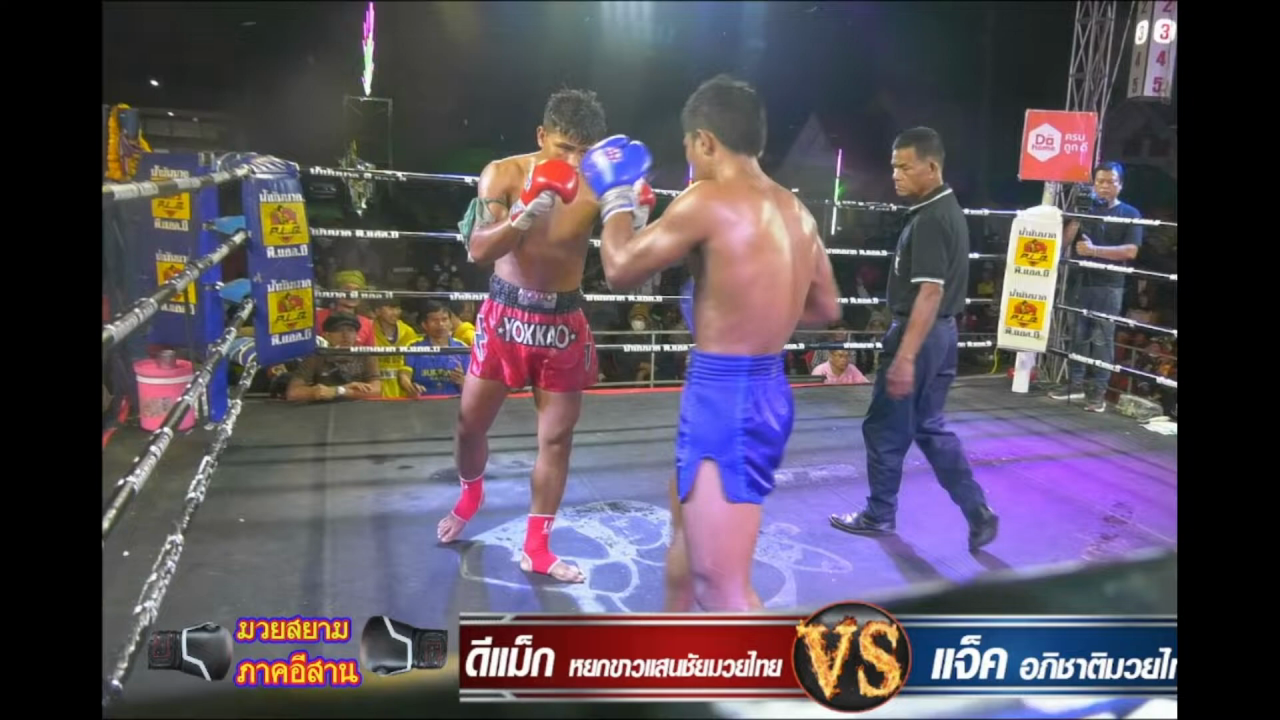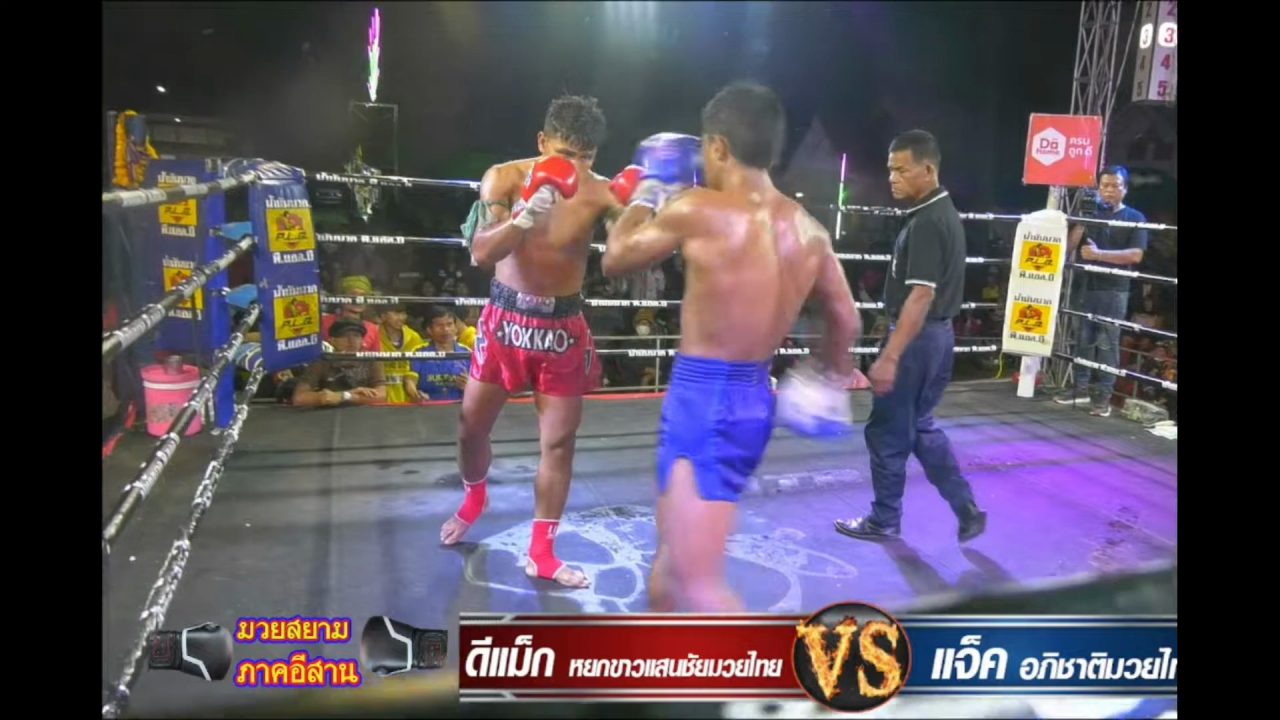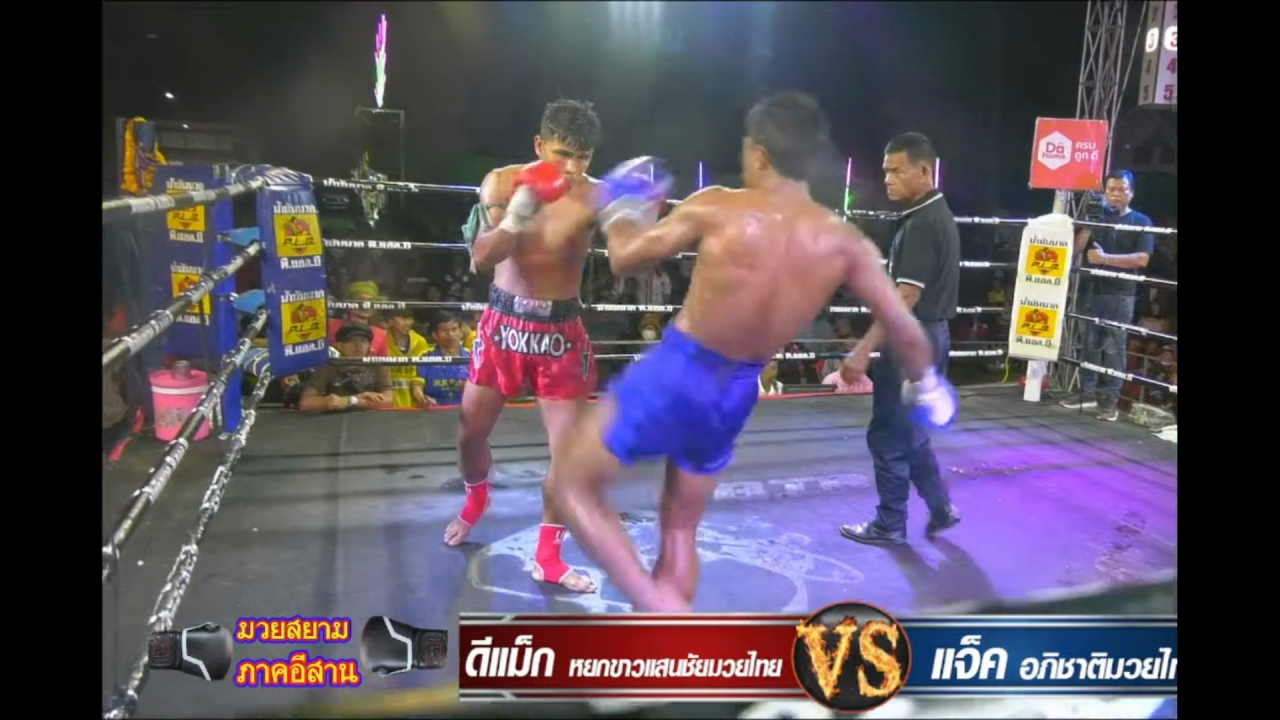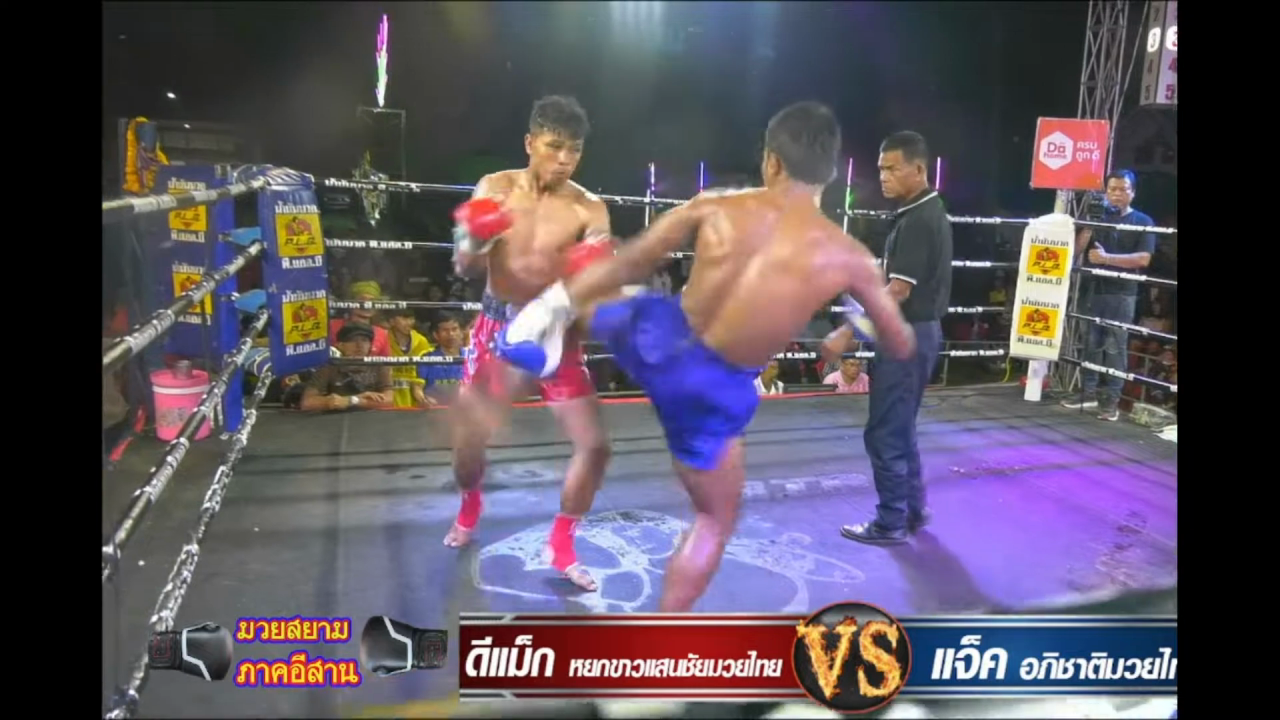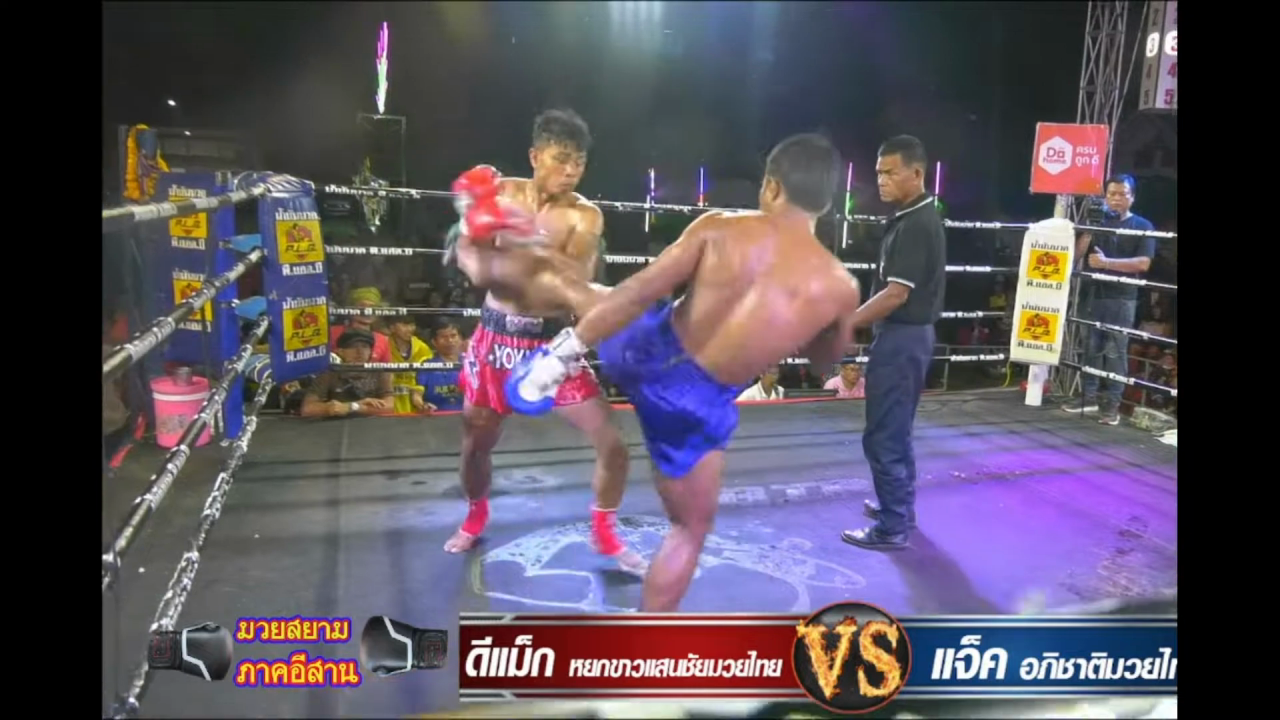
dt=0.1s
person 1, frame 1
left shoulder: (705, 206)
right shoulder: (797, 213)
left elbow: (620, 271)
right elbow: (821, 310)
left wrist: (614, 204)
left hip: (725, 401)
right hip: (764, 391)
left knee: (721, 590)
right knee: (686, 527)
person 1, frame 2
left shoulder: (697, 211)
right shoulder: (807, 228)
left elbow: (616, 260)
right elbow: (846, 321)
left wrist: (647, 195)
right wrist: (828, 381)
left hip: (703, 401)
right hip: (749, 396)
left knee: (690, 583)
right knee: (682, 546)
person 1, frame 3
left shoulder: (718, 209)
right shoulder: (844, 242)
left elbow: (626, 257)
right elbow: (900, 326)
left wrist: (618, 219)
right wrist: (925, 380)
left hip: (673, 375)
right hip: (730, 395)
left knee: (571, 491)
right knee: (679, 529)
left ankle: (656, 606)
person 1, frame 4
left shoulder: (715, 208)
right shoulder: (847, 257)
left elbow: (624, 262)
right elbow: (899, 345)
left wrist: (549, 305)
right wrist: (864, 314)
left hip: (660, 342)
right hip: (717, 396)
left knee: (596, 303)
right knee: (716, 522)
person 1, frame 5
left shoulder: (721, 229)
right shoulder: (841, 286)
left elbow: (639, 290)
right elbow: (829, 356)
left wrist: (559, 354)
left hip: (651, 354)
right hip: (699, 408)
right knee: (688, 532)
person 2, frame 1
left shoulder: (596, 188)
right shoulder: (502, 174)
right elbow: (478, 251)
right wrist: (527, 214)
left hip: (561, 324)
right hip: (504, 315)
left knee: (555, 438)
right knee: (470, 422)
left ankle: (536, 547)
right ankle: (470, 496)
person 2, frame 2
left shoulder: (599, 192)
right shoulder: (503, 178)
right elbow: (481, 253)
right wrist: (528, 214)
left hip: (561, 328)
right hip: (505, 319)
left knee: (558, 443)
right knee: (471, 424)
left ankle: (542, 552)
right ankle: (473, 499)
person 2, frame 3
left shoulder: (596, 199)
right shoulder: (501, 183)
right elbow: (482, 259)
right wrist: (518, 216)
left hip: (558, 334)
right hip: (504, 323)
left knee: (567, 448)
right knee: (471, 429)
left ankle: (548, 557)
right ankle: (476, 500)
person 2, frame 4
left shoulder: (589, 209)
right shoulder: (495, 188)
right elbow: (464, 268)
right wrist: (474, 243)
right hip: (497, 330)
left knee: (594, 444)
right knee: (468, 434)
left ankle: (562, 546)
right ankle: (470, 510)
person 2, frame 5
left shoulder: (586, 217)
right shoulder: (506, 192)
left elbow: (573, 286)
right elbow: (475, 266)
right wrist: (474, 237)
left hip: (551, 345)
right hip: (495, 340)
left knee: (612, 442)
right knee: (475, 444)
left ankle: (605, 531)
right ankle: (476, 519)
person 3, frame 1
left shoulder: (929, 220)
right shoulder: (948, 210)
left elbow: (929, 295)
left wrist: (903, 359)
left hip: (922, 336)
right hip: (943, 333)
left knee: (886, 430)
right knee: (931, 428)
left ankle: (879, 515)
right ankle: (978, 514)
person 3, frame 2
left shoulder: (925, 223)
right shoulder: (944, 213)
left elbow: (921, 295)
left wrist: (889, 357)
left hip: (917, 338)
right hip: (938, 334)
left knee: (887, 433)
right knee: (920, 427)
left ankle: (884, 519)
right ankle: (967, 508)
person 3, frame 3
left shoulder: (922, 224)
right shoulder: (934, 216)
left elbow: (908, 297)
left wrist: (864, 348)
right hip: (928, 335)
left knee: (889, 434)
right knee: (910, 428)
left ankle: (890, 524)
right ankle: (941, 506)
person 3, frame 4
left shoulder: (917, 221)
right shoulder: (928, 213)
left elbow: (897, 292)
left wrist: (846, 334)
right hip: (918, 332)
left knee: (886, 432)
right knee: (899, 425)
left ankle: (891, 524)
right ankle: (913, 506)
person 3, frame 5
left shoulder: (917, 225)
right shoulder: (912, 219)
left elbow: (896, 293)
right wrist: (857, 325)
left hip: (902, 338)
right hip: (905, 336)
left knee: (884, 436)
right knee: (896, 430)
left ankle: (892, 527)
right ankle: (901, 506)
person 4, frame 1
left shoulder: (1129, 214)
left elbow: (1131, 251)
right elbow: (1064, 242)
left wrist: (1094, 250)
right wrist: (1075, 221)
left hip: (1109, 286)
right hip: (1080, 282)
left knee: (1102, 339)
right knee: (1077, 335)
left ankle: (1098, 392)
right ankle: (1075, 384)
person 4, frame 2
left shoulder: (1134, 218)
left elbow: (1136, 255)
right elbow: (1068, 247)
left wrist: (1099, 254)
right wrist: (1080, 225)
left hip: (1114, 289)
right hip: (1084, 285)
left knee: (1107, 343)
right knee: (1082, 339)
left ankle: (1104, 396)
right ankle: (1081, 388)
person 4, frame 3
left shoulder: (1141, 222)
left elbow: (1142, 259)
right elbow: (1075, 250)
left wrist: (1106, 259)
right wrist: (1087, 228)
left hip: (1121, 294)
right hip: (1091, 290)
left knee: (1114, 348)
right knee: (1089, 344)
left ankle: (1110, 400)
right ankle: (1088, 392)
person 4, frame 4
left shoulder: (1142, 222)
left elbow: (1143, 259)
right elbow: (1076, 250)
left wrist: (1107, 258)
right wrist: (1088, 229)
left hip: (1122, 294)
right hip: (1092, 289)
left knee: (1115, 347)
right knee: (1090, 343)
left ankle: (1111, 400)
right ankle: (1089, 392)
person 4, frame 5
left shoulder: (1142, 226)
left elbow: (1143, 263)
right elbow: (1076, 255)
left wrist: (1107, 263)
right wrist: (1087, 234)
left hip: (1122, 298)
right hip: (1092, 294)
left knee: (1116, 351)
right knee: (1090, 348)
left ankle: (1112, 404)
right ankle: (1089, 397)
